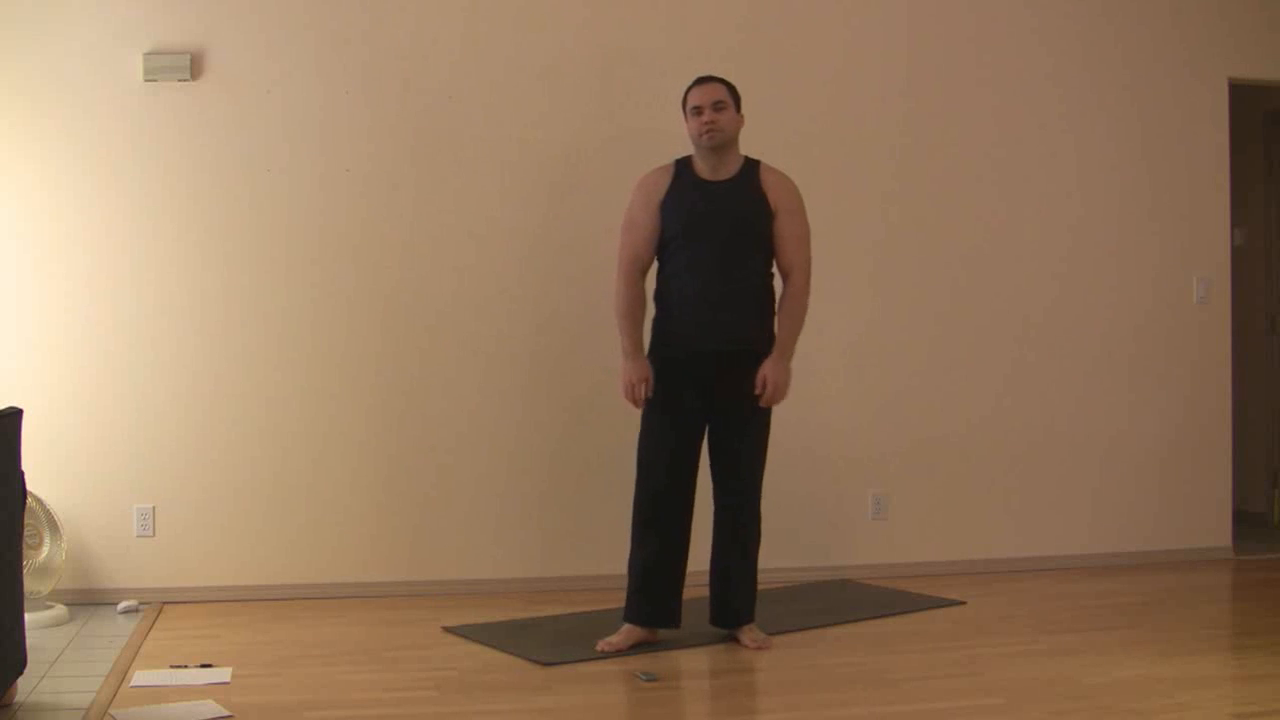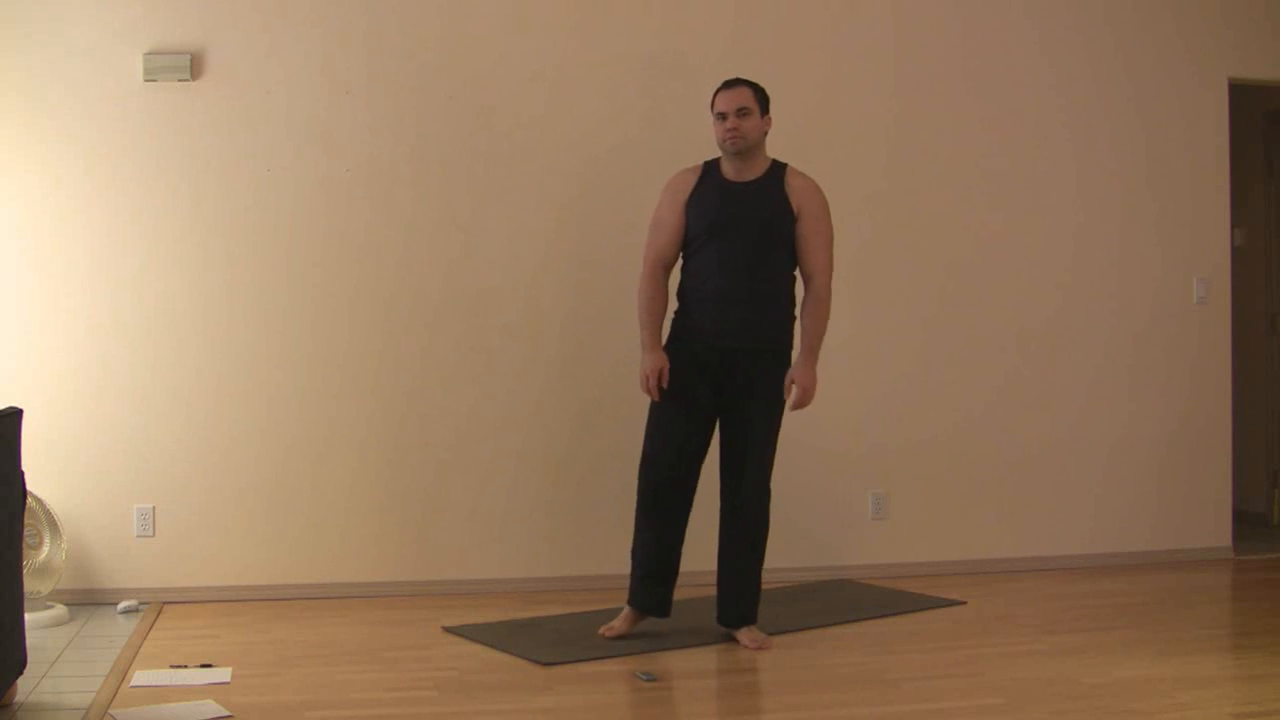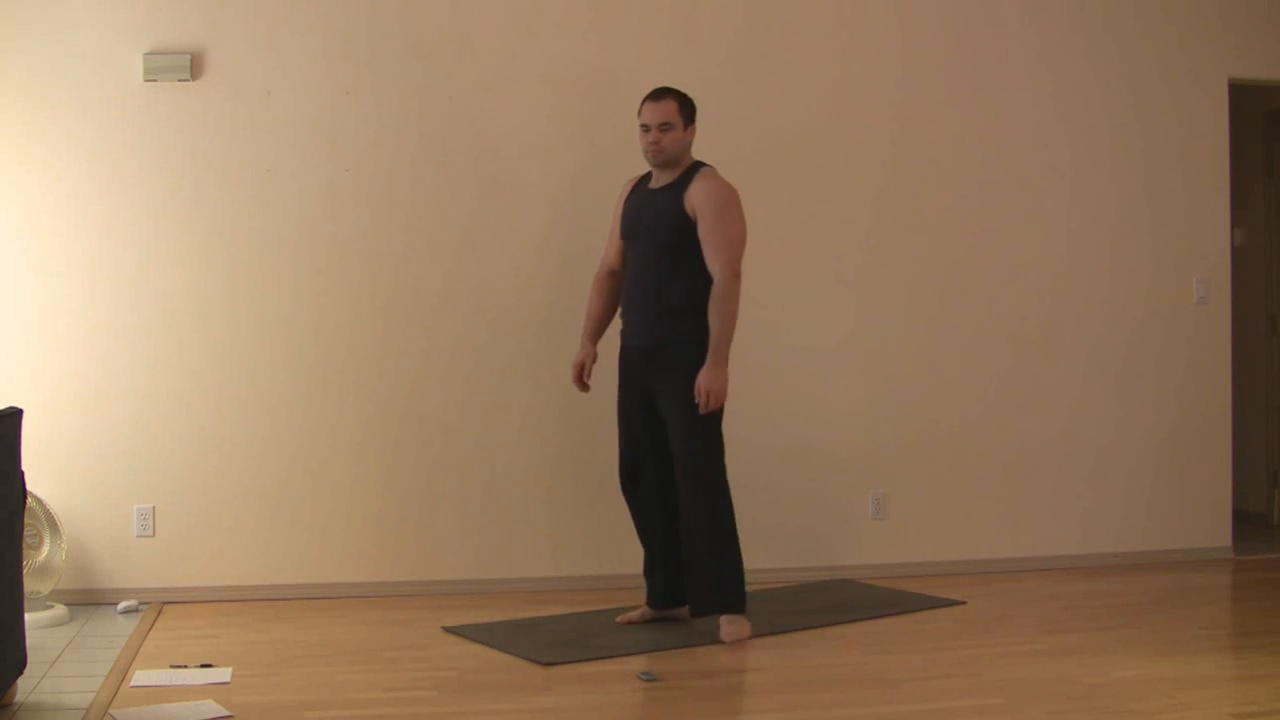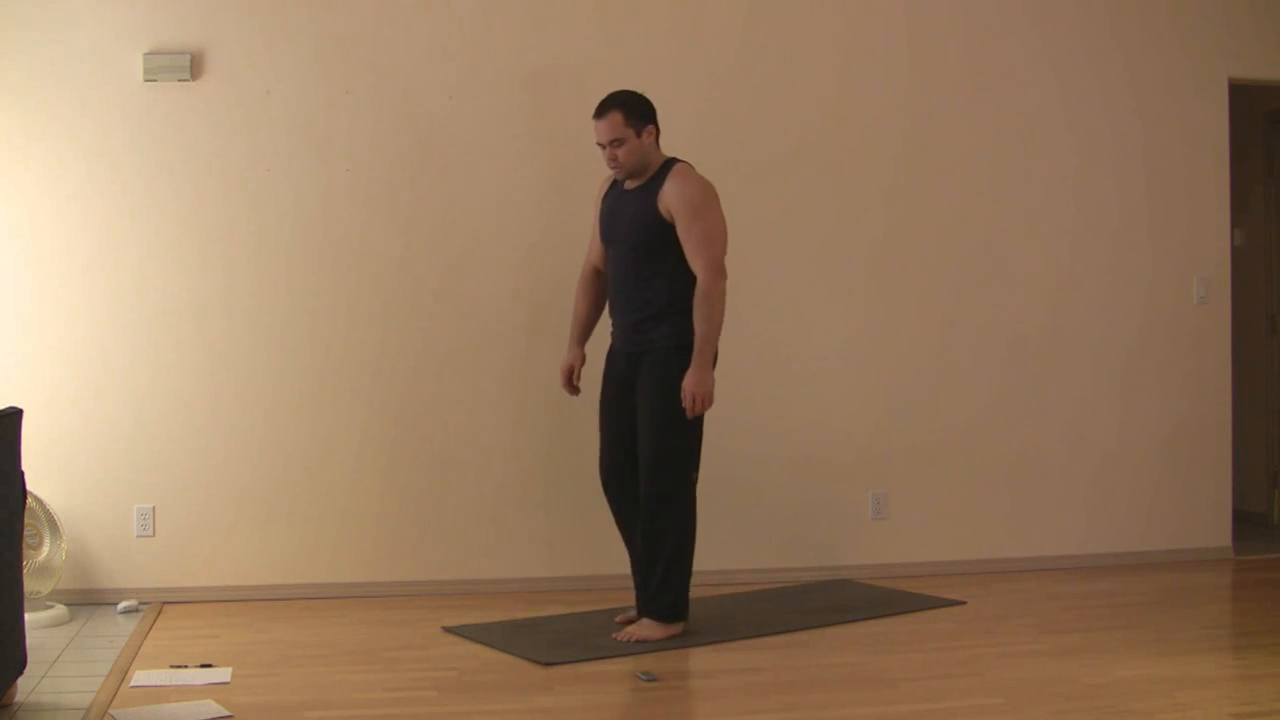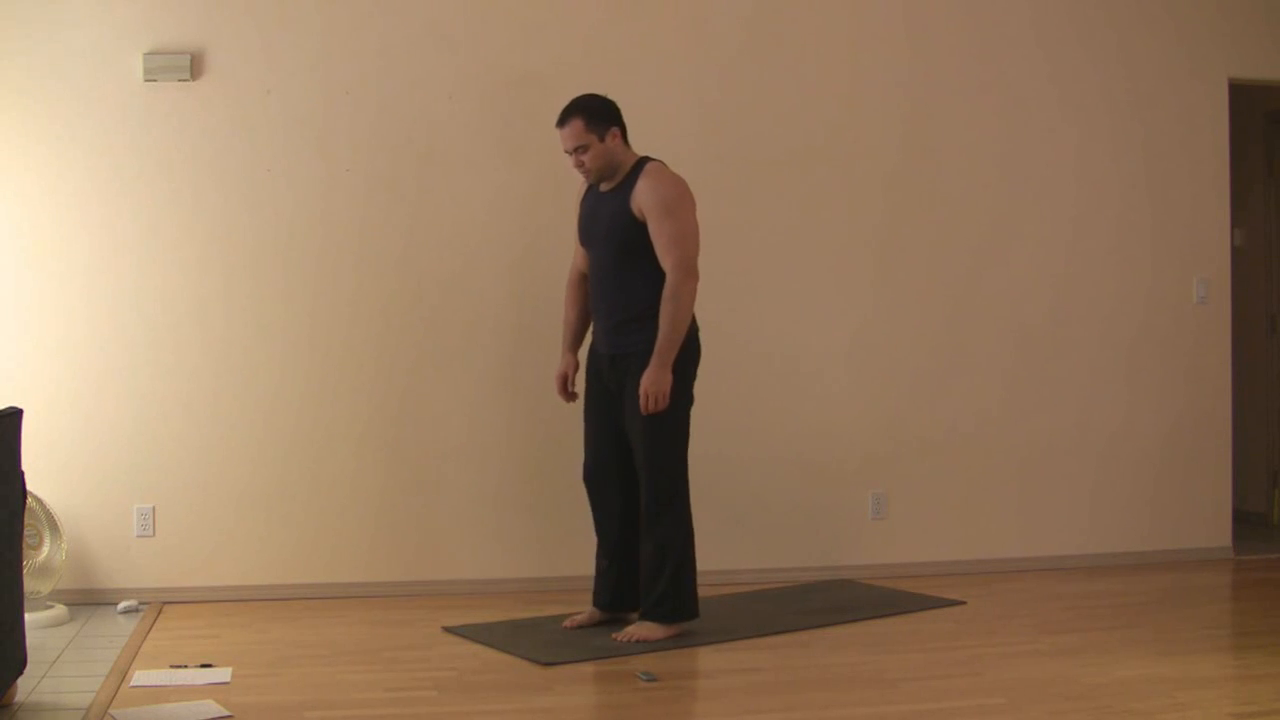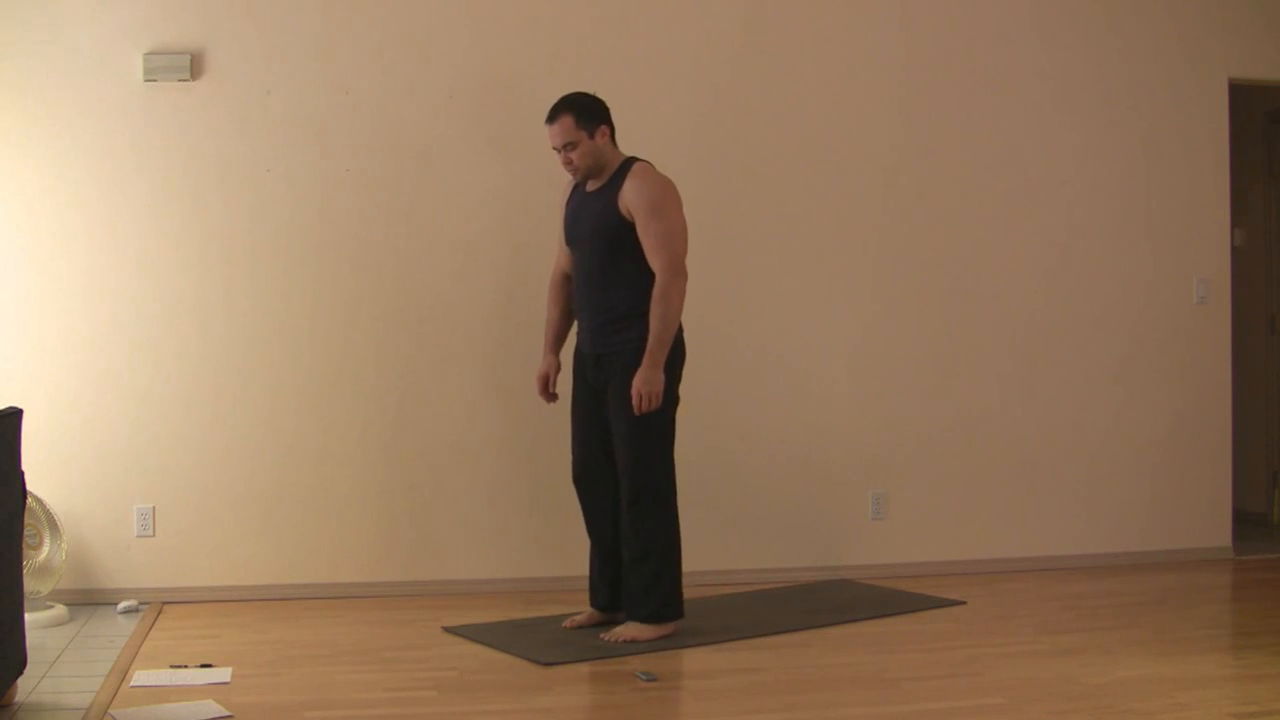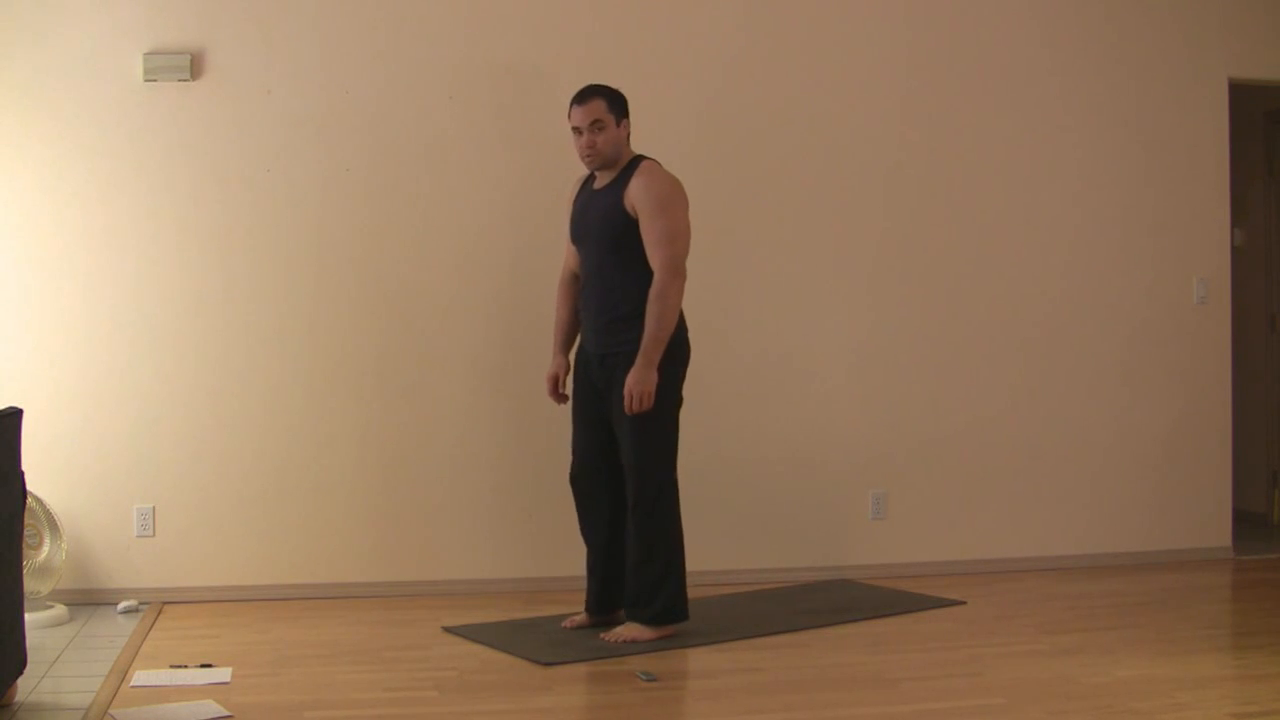
dt=0.7s
person 1, frame 1
left shoulder: (774, 188)
right shoulder: (658, 185)
left elbow: (796, 278)
right elbow: (630, 273)
left wrist: (781, 356)
right wrist: (632, 355)
left hip: (747, 363)
right hip: (674, 361)
left knee: (740, 491)
right knee: (659, 487)
left ankle: (738, 614)
right ankle: (646, 615)
person 1, frame 2
left shoulder: (798, 191)
right shoulder: (687, 185)
left elbow: (819, 280)
right elbow: (655, 268)
left wrist: (808, 360)
right wrist: (651, 346)
left hip: (762, 361)
right hip: (691, 353)
left knee: (747, 489)
right knee: (663, 477)
left ankle: (739, 614)
right ankle: (643, 602)
person 1, frame 3
left shoulder: (710, 191)
right shoulder: (632, 192)
left elbow: (726, 279)
right elbow: (610, 272)
left wrist: (717, 362)
right wrist: (589, 340)
left hip: (688, 355)
right hip: (637, 354)
left knee: (699, 476)
right knee: (642, 477)
left ankle: (725, 604)
right ankle: (667, 594)
person 1, frame 4
left shoulder: (684, 188)
right shoulder: (610, 192)
left elbow: (711, 277)
right elbow: (595, 271)
left wrist: (702, 365)
right wrist: (576, 343)
left hip: (673, 355)
right hip: (626, 352)
left knee: (665, 480)
right knee: (619, 475)
left ankle: (667, 610)
right ankle: (657, 593)
person 1, frame 5
left shoulder: (658, 187)
right shoulder: (591, 194)
left elbow: (681, 276)
left wrist: (662, 364)
right wrist: (569, 351)
left hip: (655, 358)
right hip: (606, 356)
left knee: (659, 484)
right knee: (604, 478)
left ankle: (668, 609)
right ankle: (614, 597)
person 1, frame 6
left shoulder: (645, 186)
right shoulder: (576, 193)
left elbow: (671, 276)
right elbow: (564, 275)
left wrist: (654, 365)
right wrist: (551, 351)
left hip: (639, 358)
right hip: (593, 356)
left knee: (644, 482)
right knee: (594, 479)
left ankle: (655, 611)
right ankle: (611, 599)
person 1, frame 7
left shoulder: (651, 184)
right shoulder: (584, 190)
left elbow: (669, 276)
left wrist: (647, 364)
right wrist: (560, 353)
left hip: (643, 357)
right hip: (594, 356)
left knee: (646, 483)
right knee: (591, 479)
left ankle: (657, 611)
right ankle: (606, 600)
